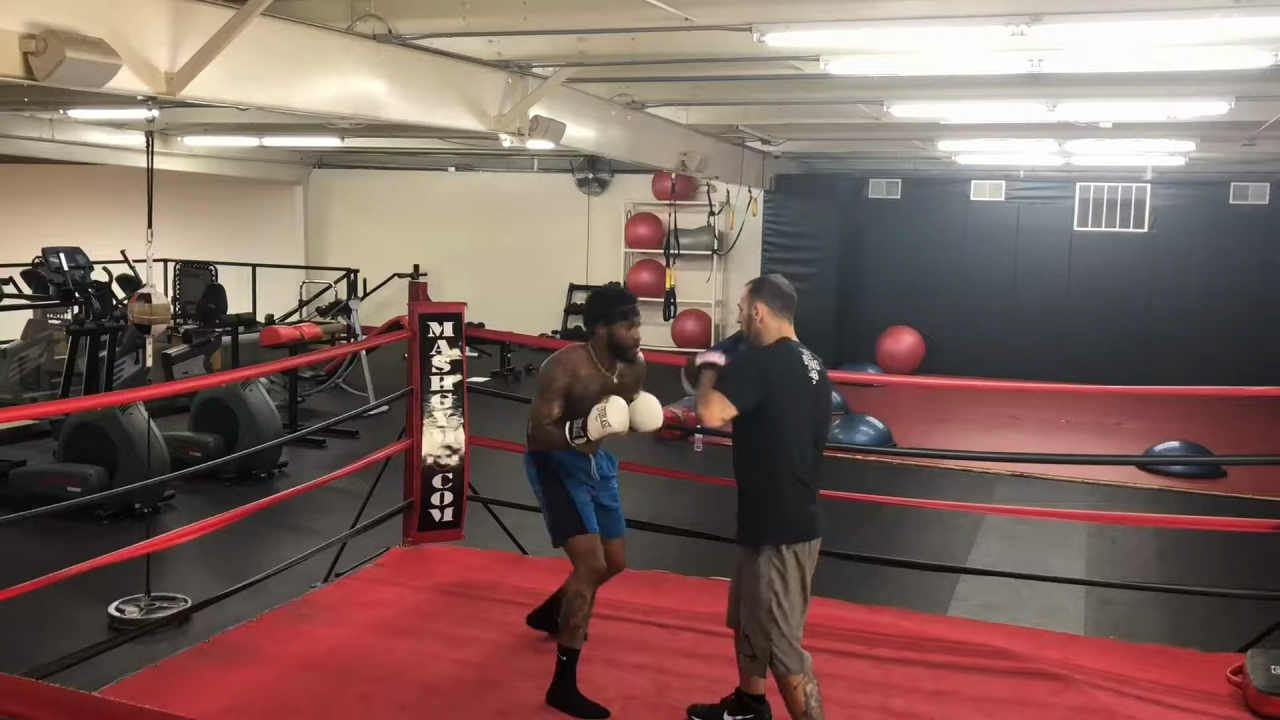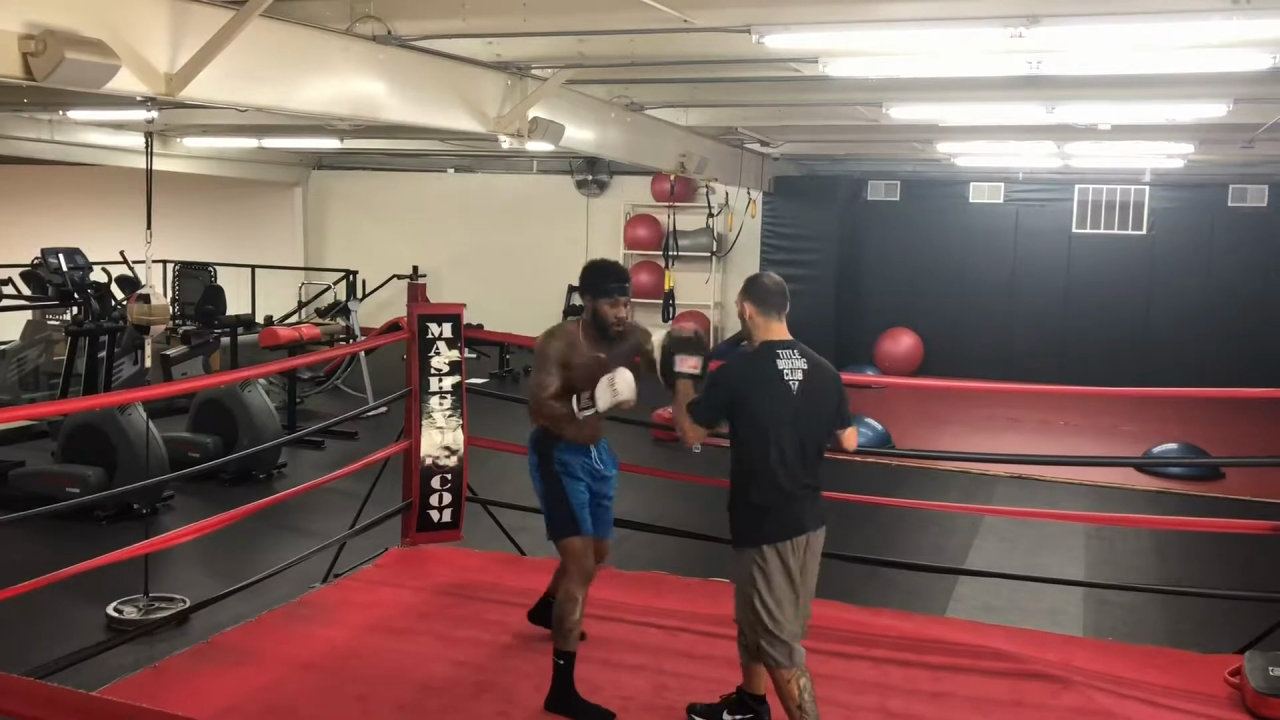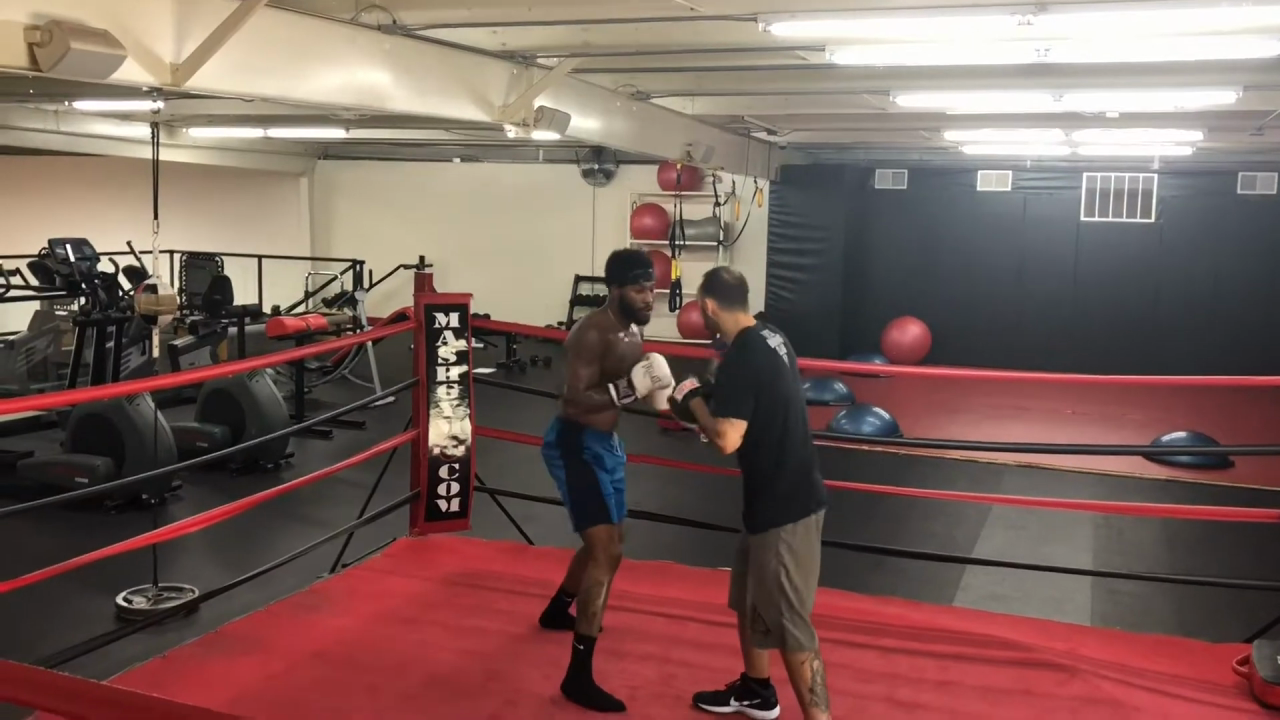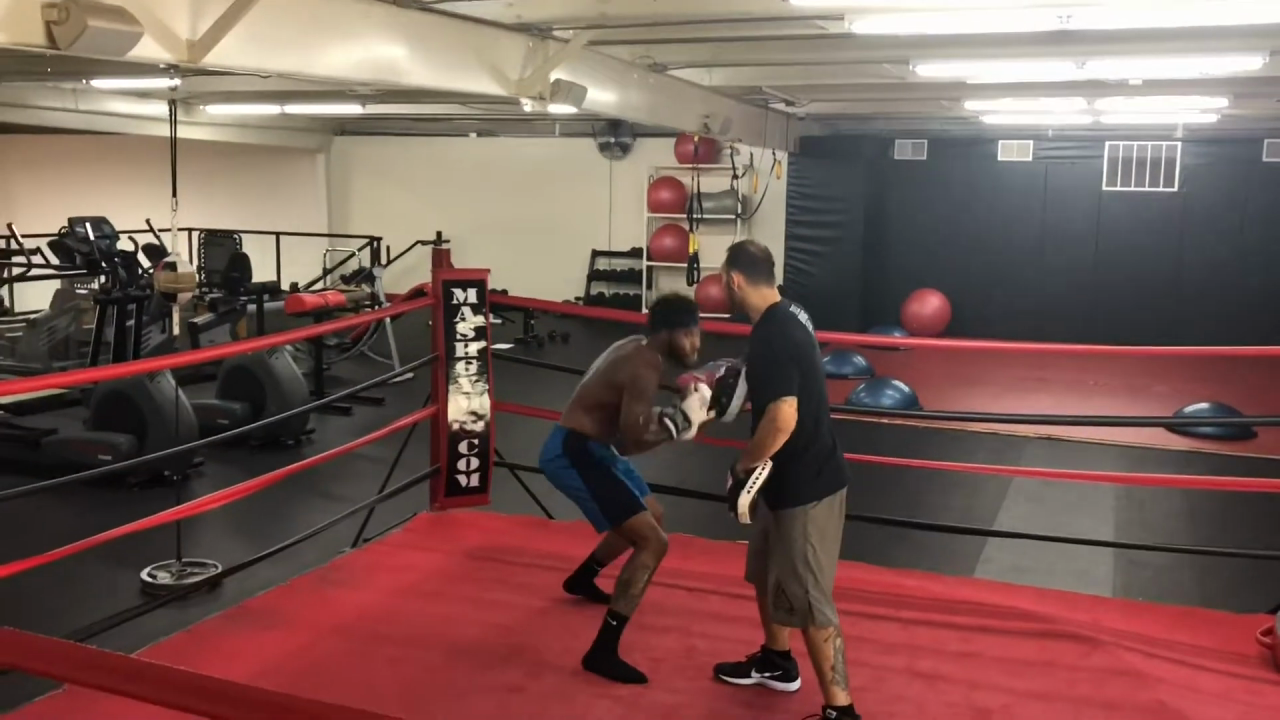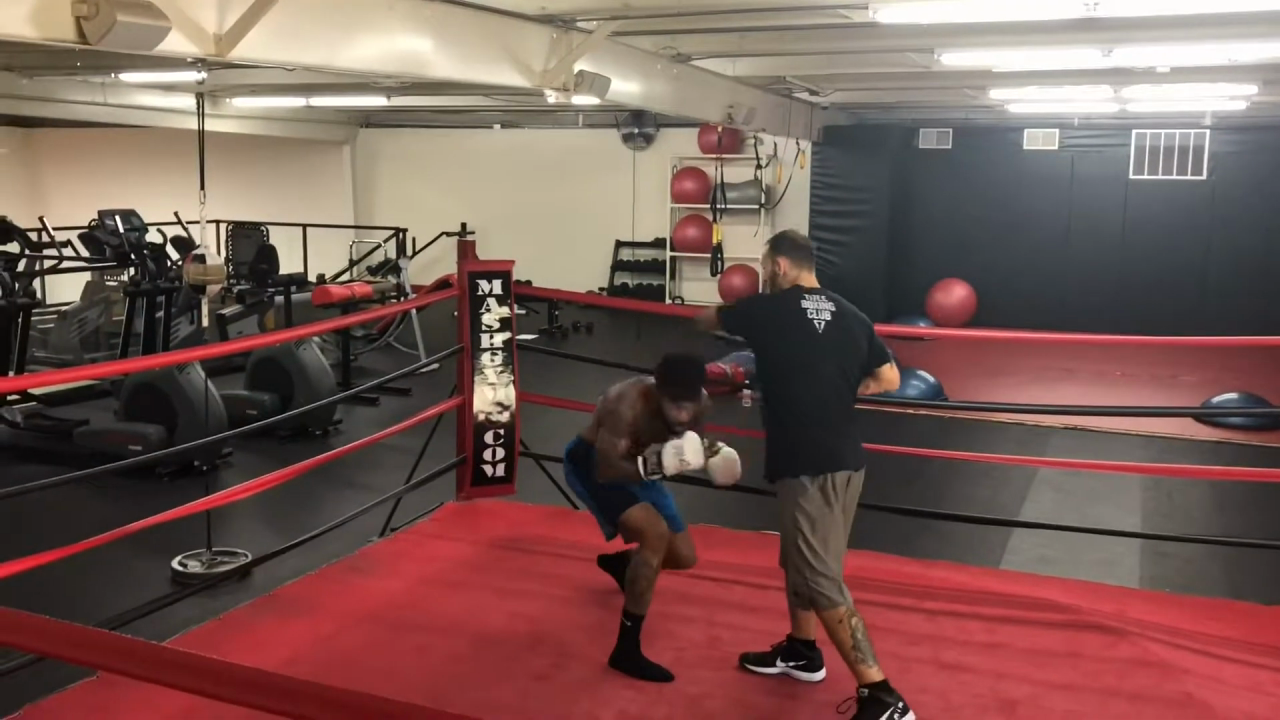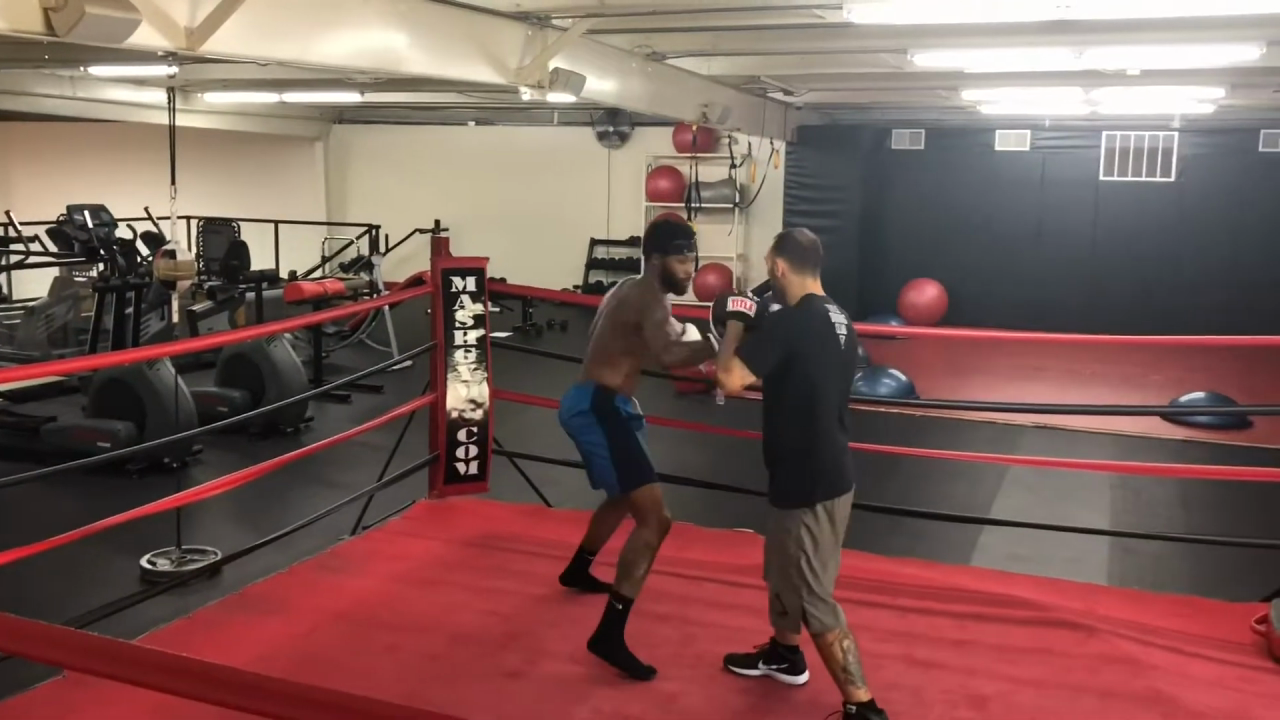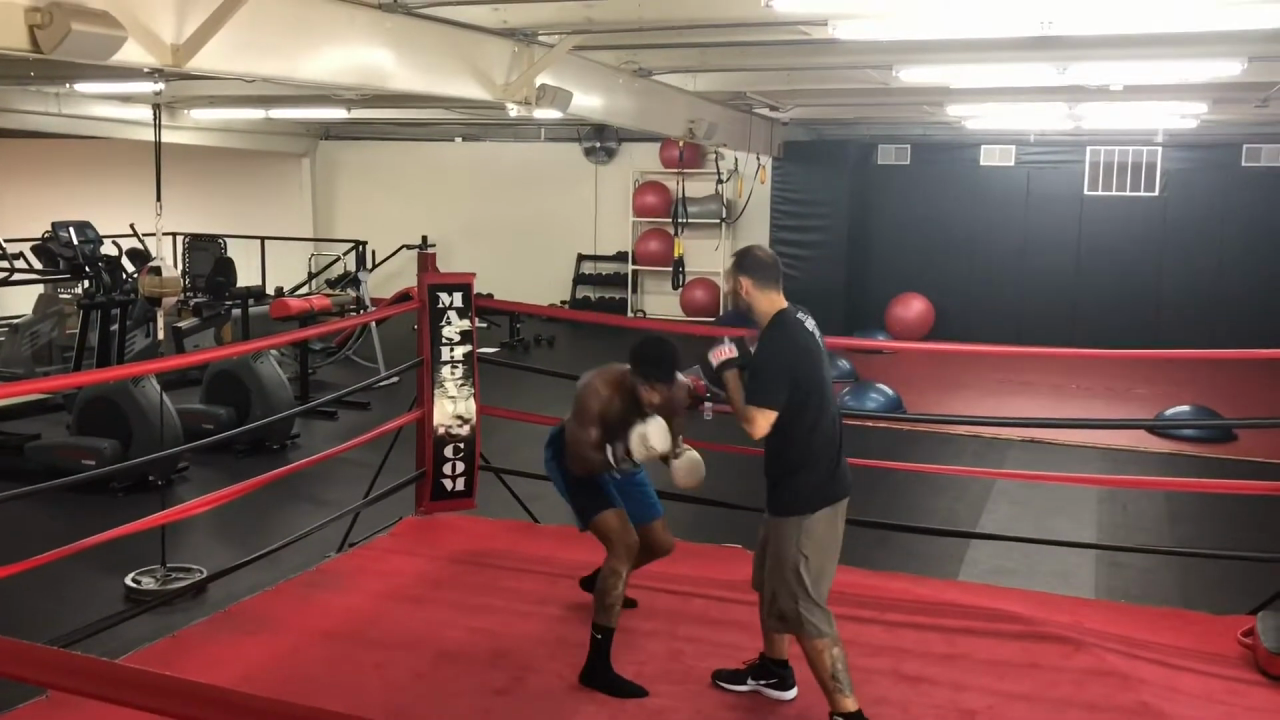
dt=0.7s
person 1, frame 1
left shoulder: (761, 360)
right shoulder: (813, 367)
left elbow: (710, 414)
left wrist: (709, 371)
left hip: (779, 527)
right hip: (798, 519)
left knee: (780, 641)
right knee: (747, 616)
person 1, frame 2
left shoulder: (739, 371)
right shoulder: (821, 370)
left elbow: (687, 429)
right elbow: (848, 441)
left wrist: (685, 373)
left hip: (767, 525)
right hip: (807, 519)
left knee: (777, 638)
right knee: (754, 620)
person 1, frame 3
left shoulder: (739, 360)
right shoulder: (770, 339)
left elbow: (727, 439)
left wrist: (695, 403)
right wrist: (719, 393)
left hip: (784, 506)
right hip: (784, 495)
left knee: (786, 621)
right knee: (748, 598)
person 1, frame 4
left shoulder: (771, 336)
right shoulder: (787, 316)
left elbow: (783, 419)
left wrist: (745, 466)
left hip: (807, 485)
right hip: (794, 477)
left knee: (808, 599)
right knee: (766, 572)
right ankle: (776, 662)
person 1, frame 5
left shoulder: (768, 311)
right shoulder: (851, 316)
left elbow: (714, 316)
right elbow: (889, 379)
left wrist: (714, 311)
left hip: (806, 467)
right hip: (843, 461)
left knee: (817, 578)
right knee: (798, 561)
right ankle: (799, 649)
person 1, frame 6
left shoulder: (788, 324)
right shoulder: (839, 322)
left elbow: (730, 378)
left wrist: (735, 322)
left hip: (807, 484)
right hip: (829, 473)
left knee: (813, 596)
right knee: (785, 572)
right ankle: (784, 654)
person 1, frame 7
left shoulder: (776, 346)
right shoulder: (798, 321)
left elbow: (755, 425)
left wrist: (728, 371)
left hip: (807, 493)
right hip: (813, 482)
left knee: (803, 604)
right knee: (771, 579)
right ankle: (773, 668)
person 2, frame 1
left shoulder: (635, 363)
right shoulder: (563, 367)
right elbow: (535, 437)
left wrist: (642, 414)
right wrist: (583, 429)
left hip: (596, 463)
right hip: (556, 465)
left knee: (613, 562)
right knee: (591, 566)
left ankle: (549, 613)
person 2, frame 2
left shoulder: (633, 337)
right shoulder: (558, 342)
right elbow: (539, 409)
right wrist: (590, 401)
left hip: (597, 455)
right hip: (557, 457)
left knee: (595, 552)
right knee: (580, 565)
left ankle: (546, 610)
person 2, frame 3
left shoulder: (632, 330)
right shoulder: (592, 333)
right elbow: (575, 401)
left wrist: (651, 386)
right wrist: (630, 387)
left hip: (605, 443)
right hip: (576, 444)
left knee: (608, 540)
right knee: (607, 553)
left ankle: (557, 611)
right ankle: (579, 677)
person 2, frame 4
left shoulder: (640, 351)
right shoulder: (643, 368)
right elbow: (632, 441)
left wrist: (669, 416)
right wrist: (684, 419)
left hip: (590, 447)
right hip: (576, 454)
left knee: (650, 516)
right knee: (653, 542)
left ankle: (582, 578)
right ankle: (602, 653)
person 2, frame 5
left shoulder: (696, 402)
right shoulder: (628, 403)
left elbow: (688, 437)
right elbow: (606, 470)
left wrist: (710, 453)
right wrist: (660, 465)
left hip: (635, 466)
right hip: (592, 464)
left knee: (683, 556)
right knee: (655, 535)
left ankle: (618, 561)
right ankle: (627, 651)
person 2, frame 6
left shoulder: (634, 291)
right shoulder: (648, 297)
right elbow: (670, 356)
left wrist: (686, 343)
left hip: (597, 405)
right hip: (598, 409)
left knee: (623, 498)
right knee: (655, 519)
left ankle: (577, 571)
right ankle: (609, 636)
person 2, frame 7
left shoulder: (676, 391)
right shoulder: (596, 391)
left elbow: (671, 437)
right elbow: (579, 462)
left wrist: (677, 453)
right wrist: (628, 450)
left hip: (622, 459)
right hip: (581, 463)
left knee: (661, 544)
right knee: (624, 543)
left ankle: (600, 581)
right ankle: (597, 666)
